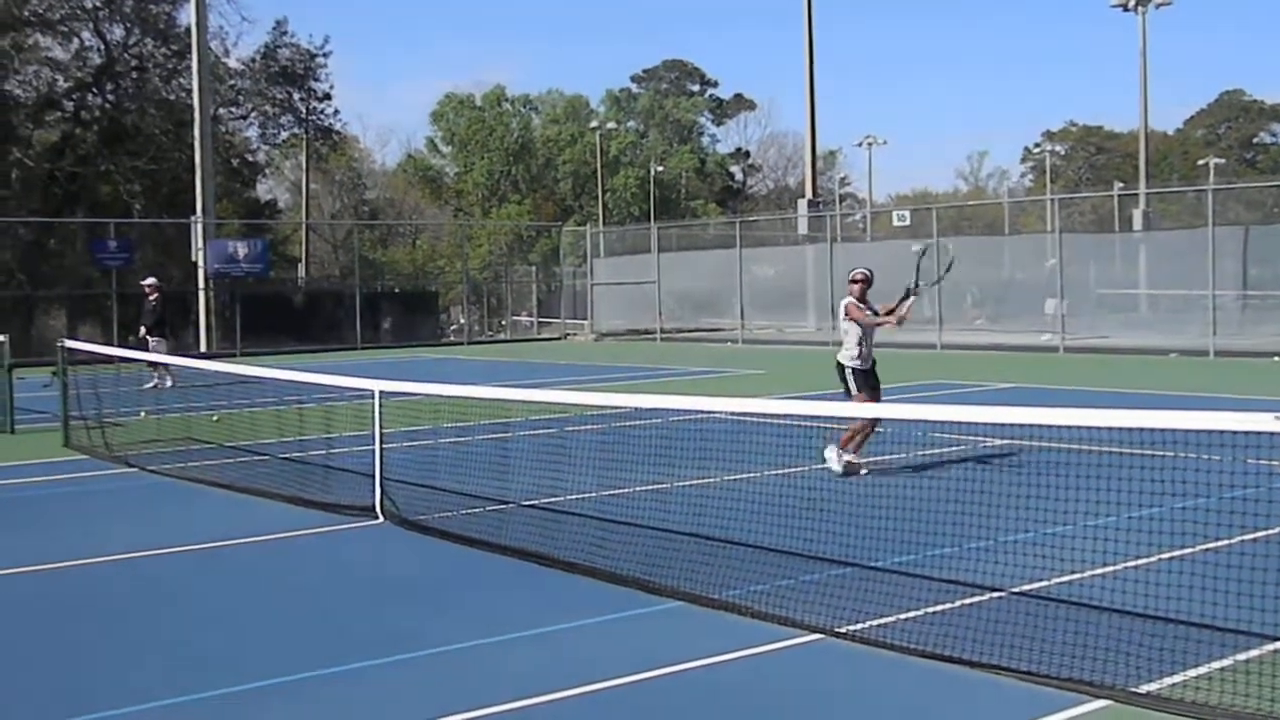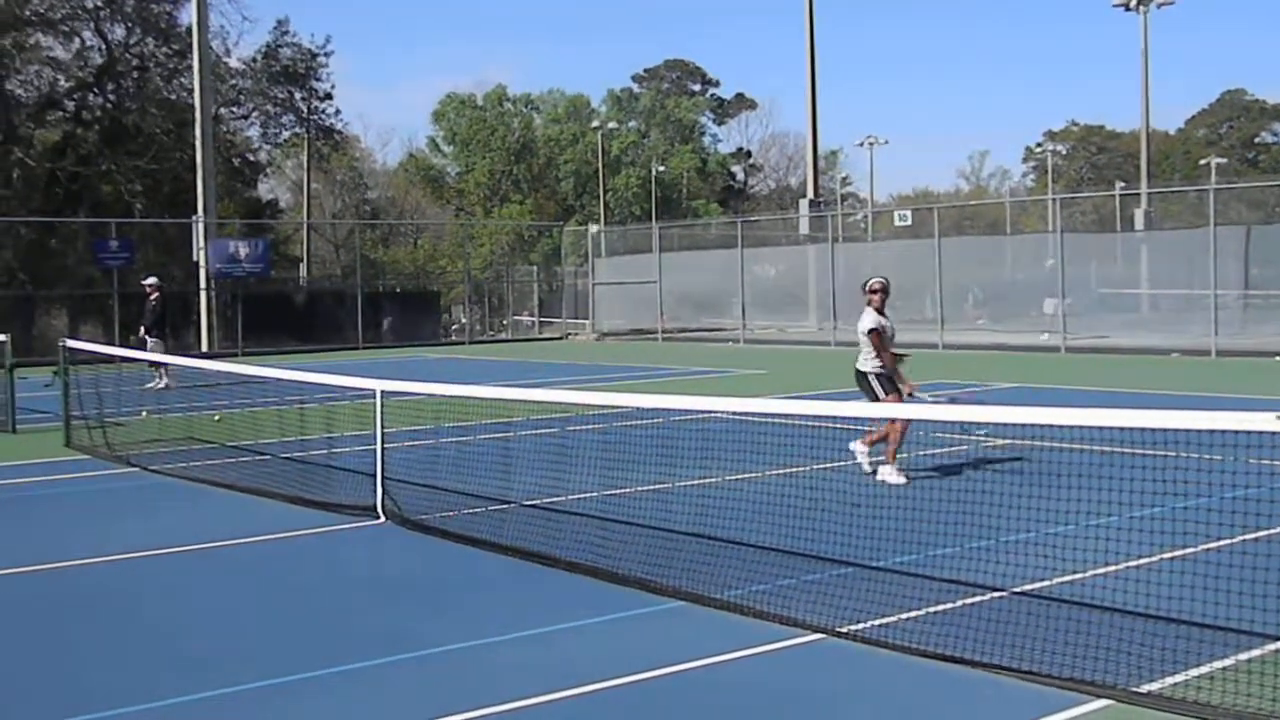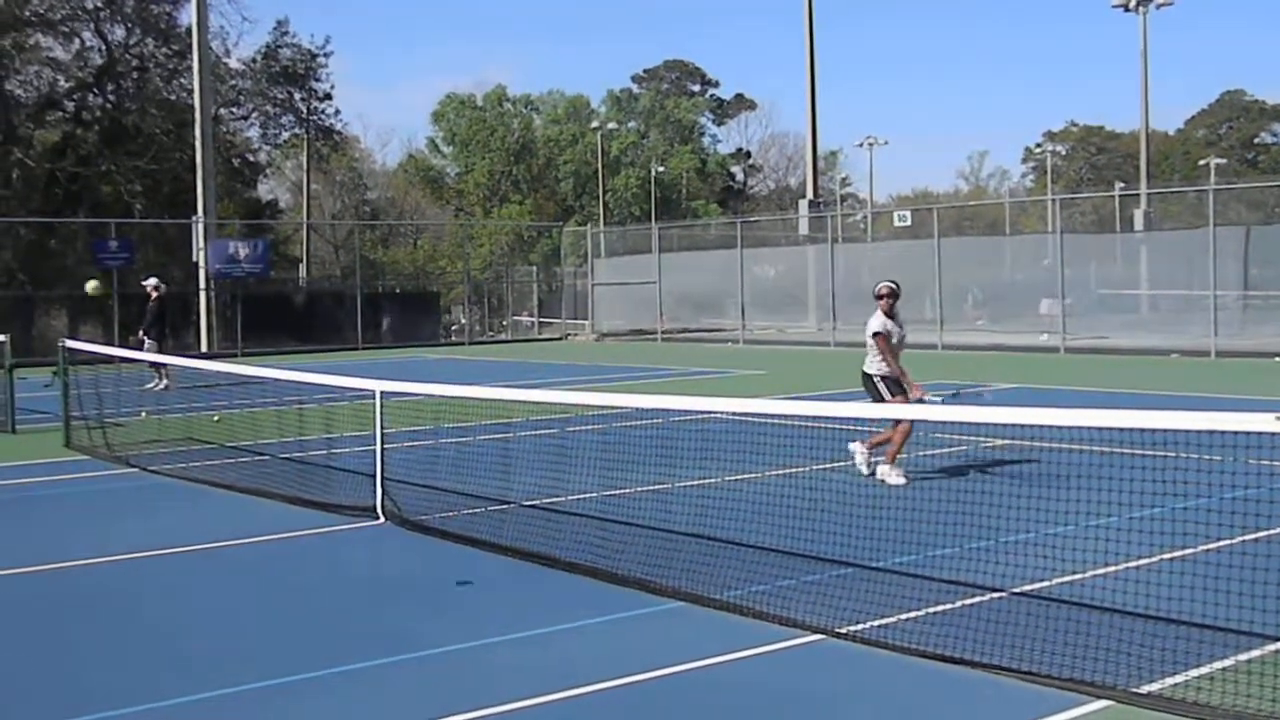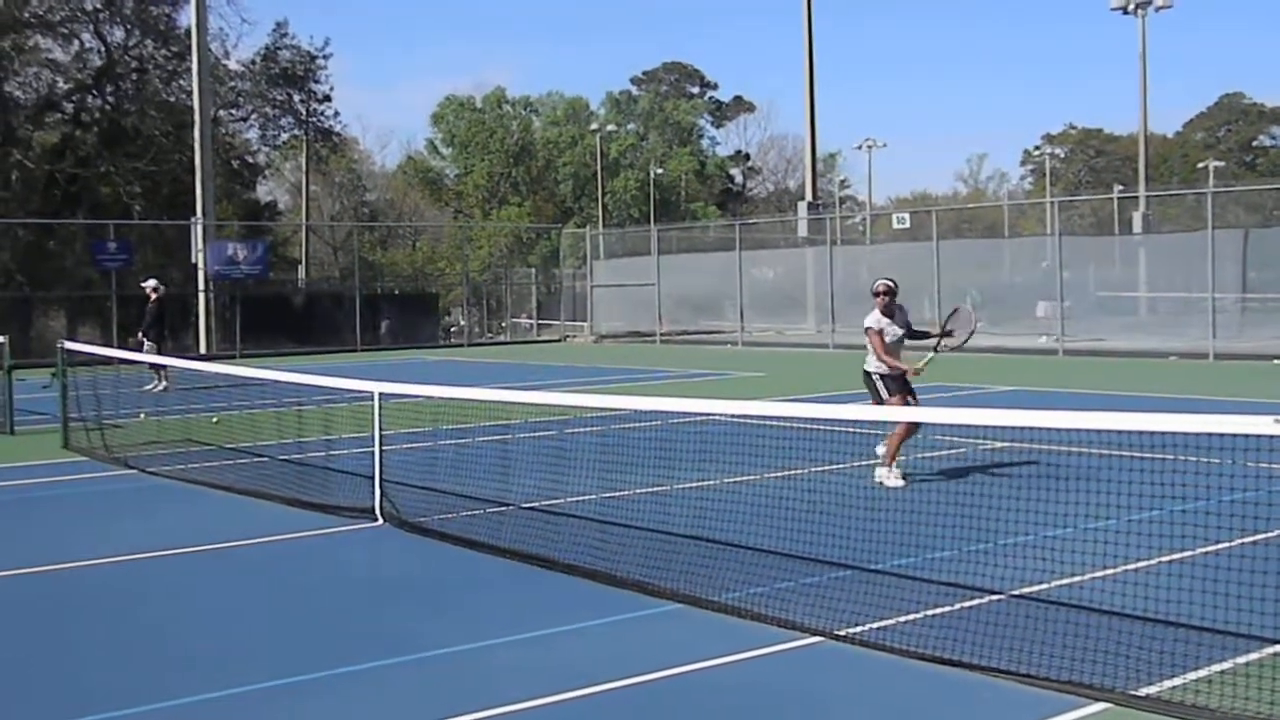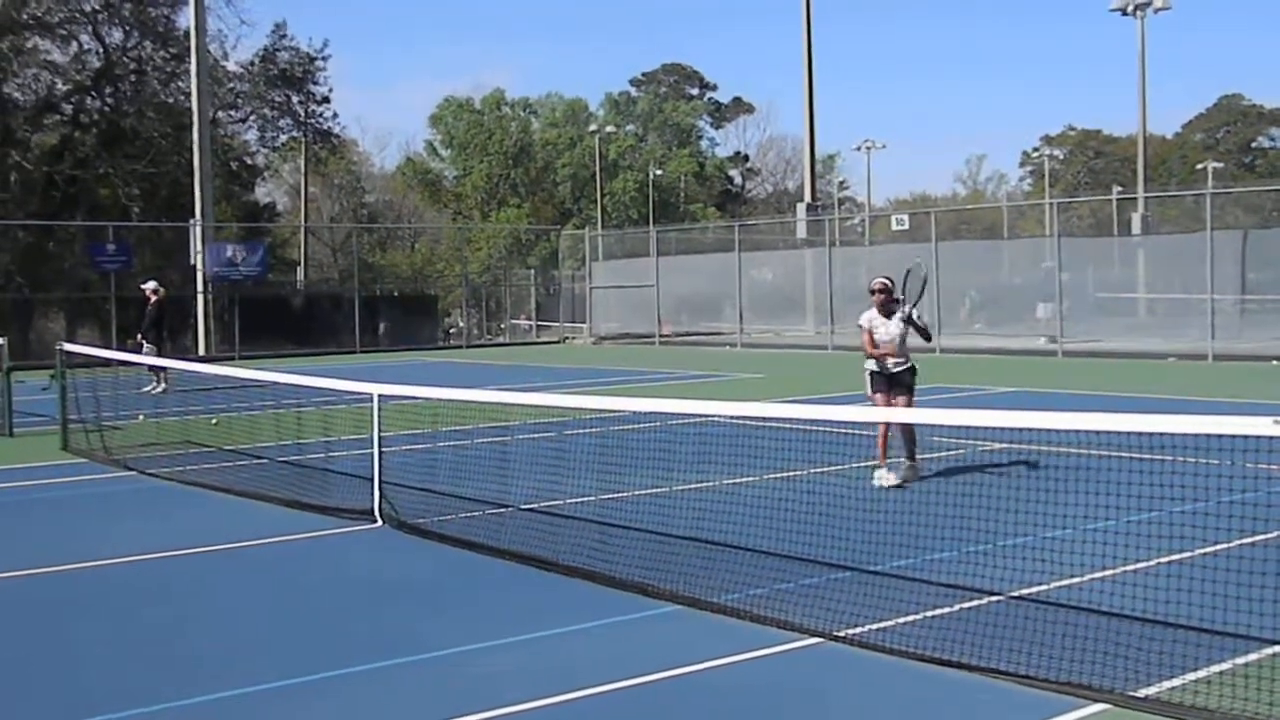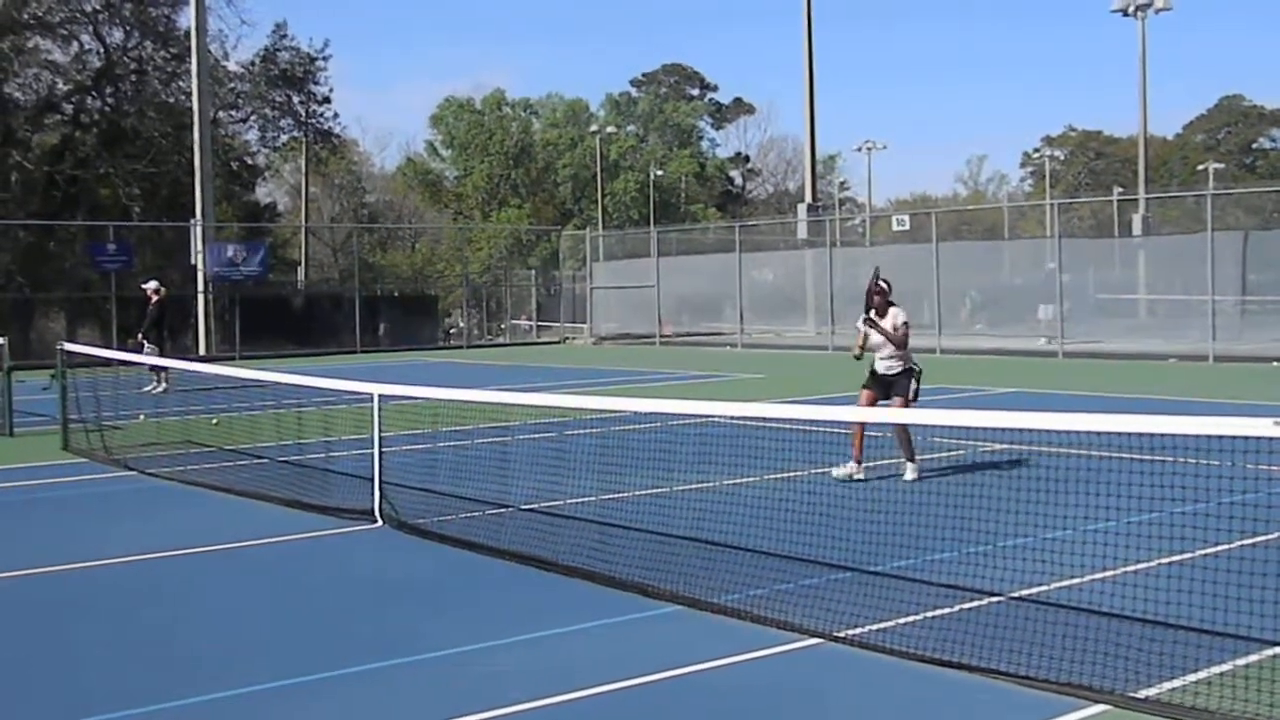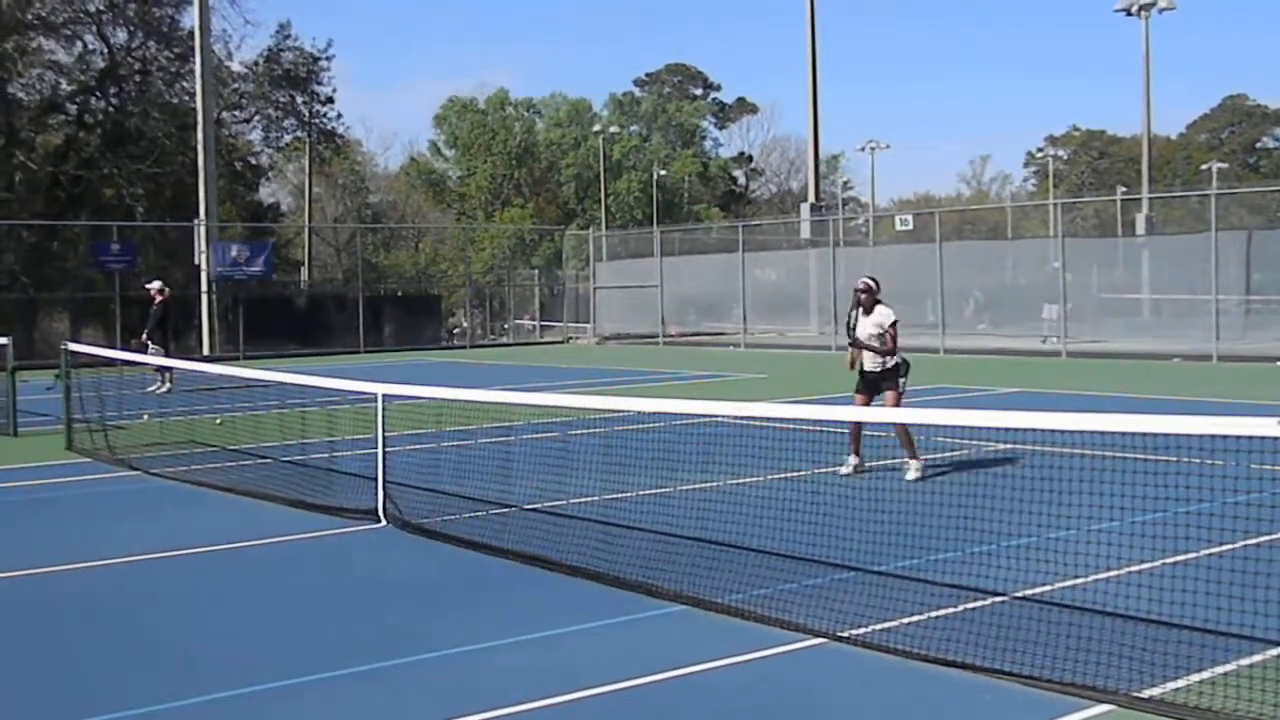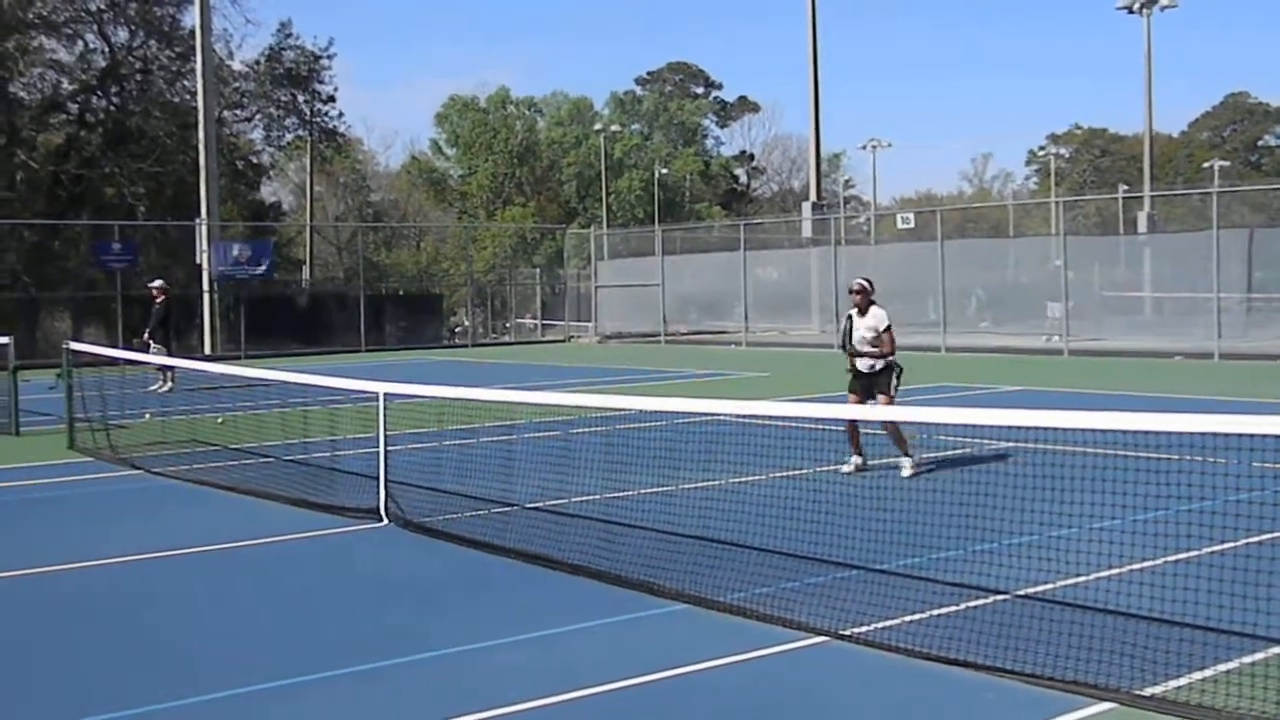
dt=0.2s
person 1, frame 1
left shoulder: (865, 304)
right shoulder: (848, 304)
left elbow: (881, 316)
right elbow: (866, 320)
left wrist: (901, 301)
right wrist: (891, 318)
left hip: (867, 365)
right hip: (850, 367)
left knee: (874, 418)
right knee: (867, 418)
left ankle: (850, 456)
right ankle: (836, 450)
person 1, frame 2
left shoulder: (879, 314)
right shoulder: (871, 321)
right elbow: (884, 357)
left wrist: (893, 355)
right wrist: (904, 383)
left hip: (883, 373)
right hip: (870, 374)
left knee: (895, 422)
right knee: (901, 419)
left ankle: (862, 444)
right ankle: (888, 468)
person 1, frame 3
left shoulder: (894, 315)
right shoulder: (879, 325)
right elbow: (891, 361)
right wrist: (912, 386)
left hip: (889, 376)
right hip: (877, 377)
left knee: (901, 426)
right knee: (907, 420)
left ankle: (862, 447)
right ankle: (887, 467)
person 1, frame 4
left shoulder: (899, 311)
right shoulder: (872, 321)
left elbow: (909, 334)
right elbow: (882, 356)
left wrist: (935, 334)
right wrist: (904, 367)
left hip: (897, 374)
right hip: (877, 375)
left knee: (915, 420)
right knee: (905, 421)
left ankle: (887, 447)
right ankle: (885, 469)
person 1, frame 5
left shoulder: (904, 310)
right shoulder: (867, 318)
left elbow: (927, 338)
right elbow: (869, 351)
left wrist: (913, 323)
right wrist: (885, 351)
left hip: (903, 371)
right hip: (878, 372)
left ankle: (911, 463)
right ankle: (881, 470)
person 1, frame 6
left shoulder: (898, 315)
right shoulder: (865, 319)
left elbow: (903, 344)
right elbow: (858, 353)
left wrist: (878, 328)
right wrist: (860, 350)
left hip: (902, 373)
right hip: (878, 373)
left knee: (897, 422)
left ankle: (911, 464)
right ankle: (855, 466)
person 1, frame 7
left shoulder: (886, 313)
right shoulder: (856, 315)
left elbow: (891, 348)
left wrist: (865, 346)
right wrist: (853, 356)
left hip: (891, 369)
right hip: (868, 371)
left ankle: (914, 462)
right ankle: (855, 458)
person 1, frame 8
left shoulder: (879, 315)
right shoulder: (850, 316)
left elbow: (890, 350)
left wrist: (862, 354)
right wrist: (852, 359)
left hip: (883, 371)
right hip: (861, 372)
left knee: (885, 419)
right knee: (849, 417)
left ankle: (907, 458)
right ankle: (857, 457)
